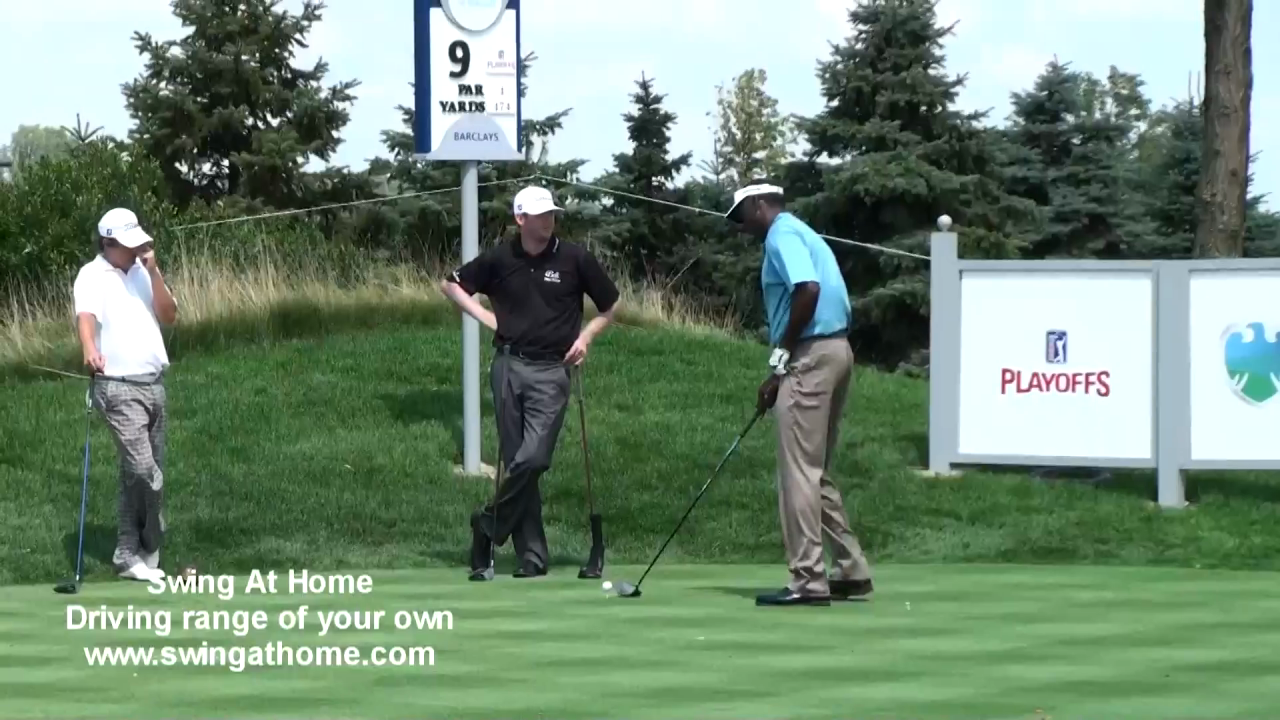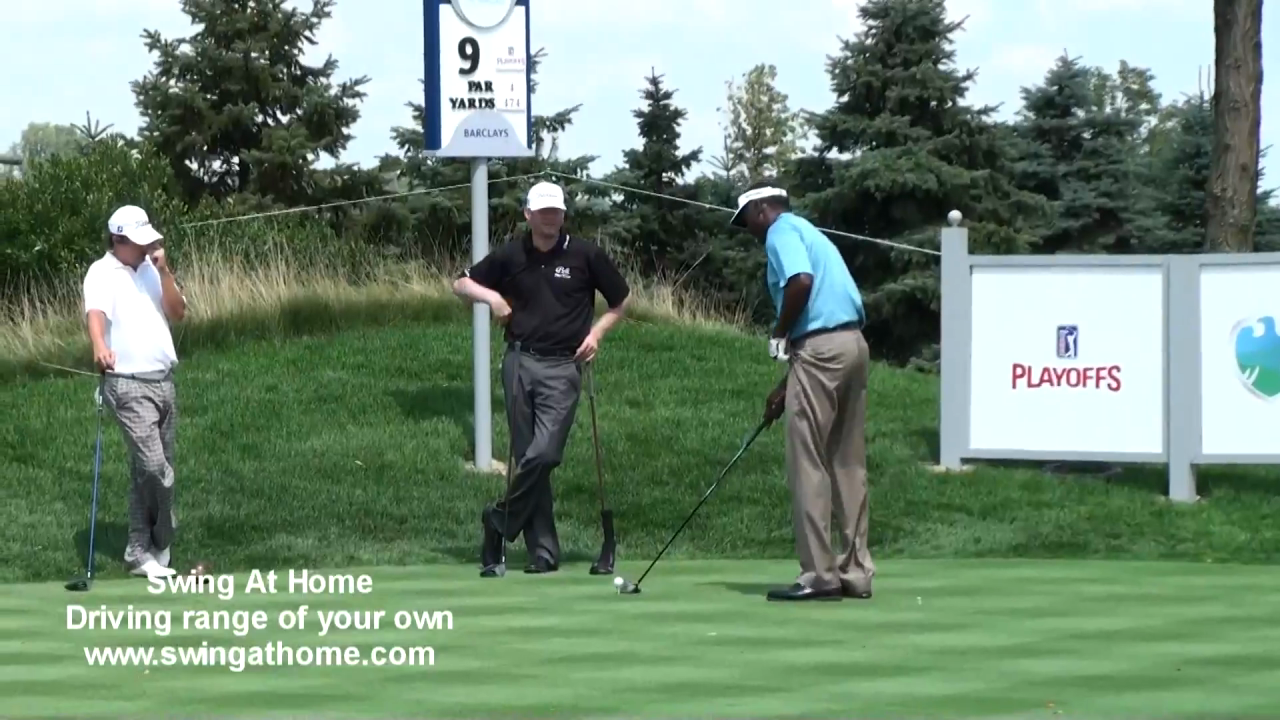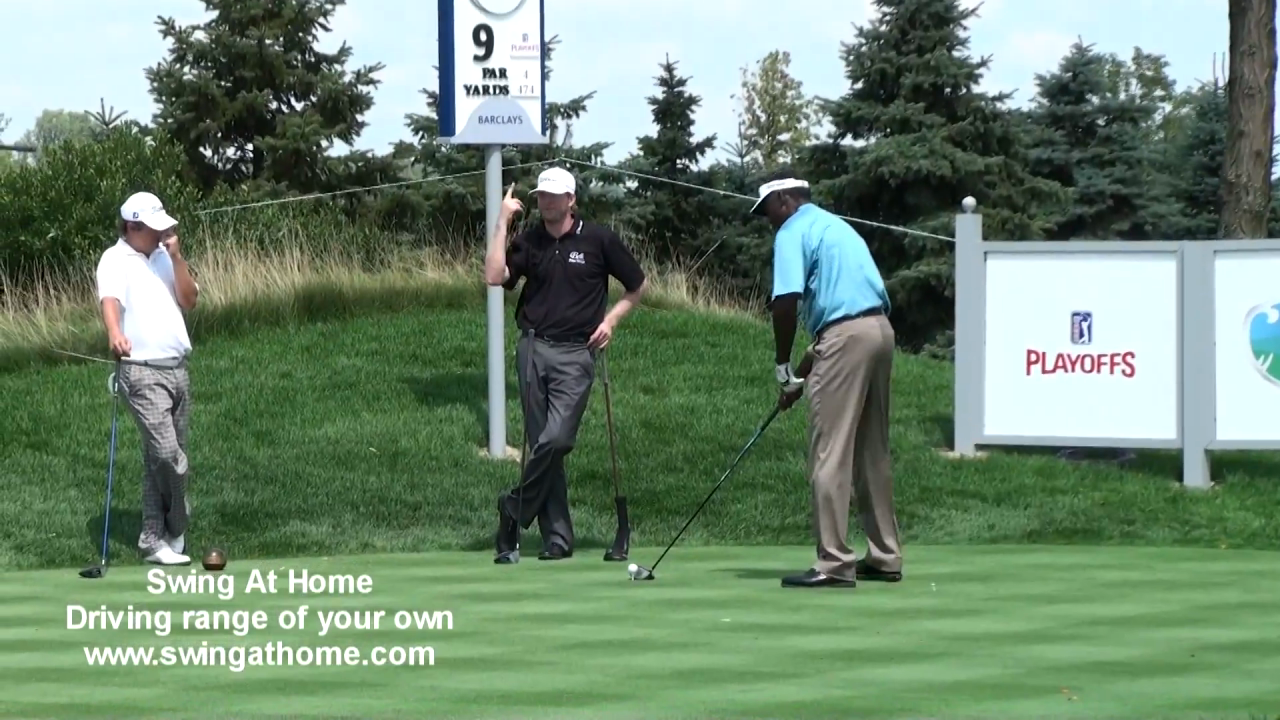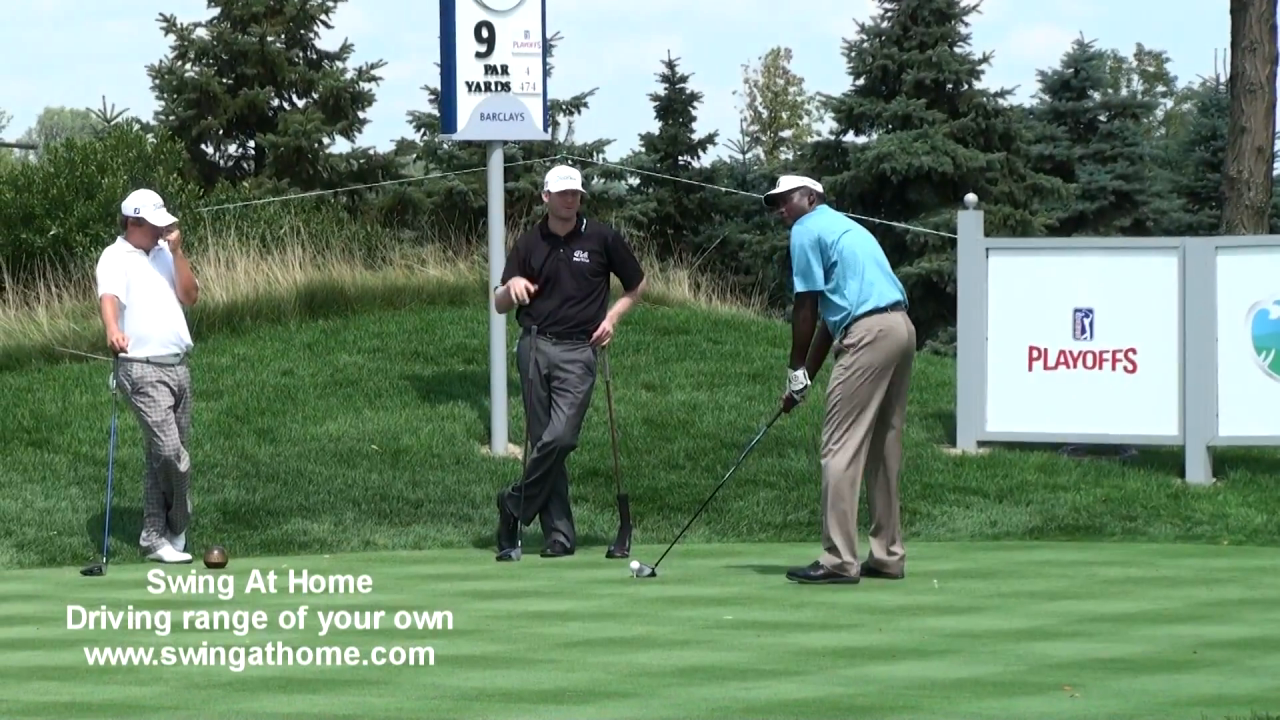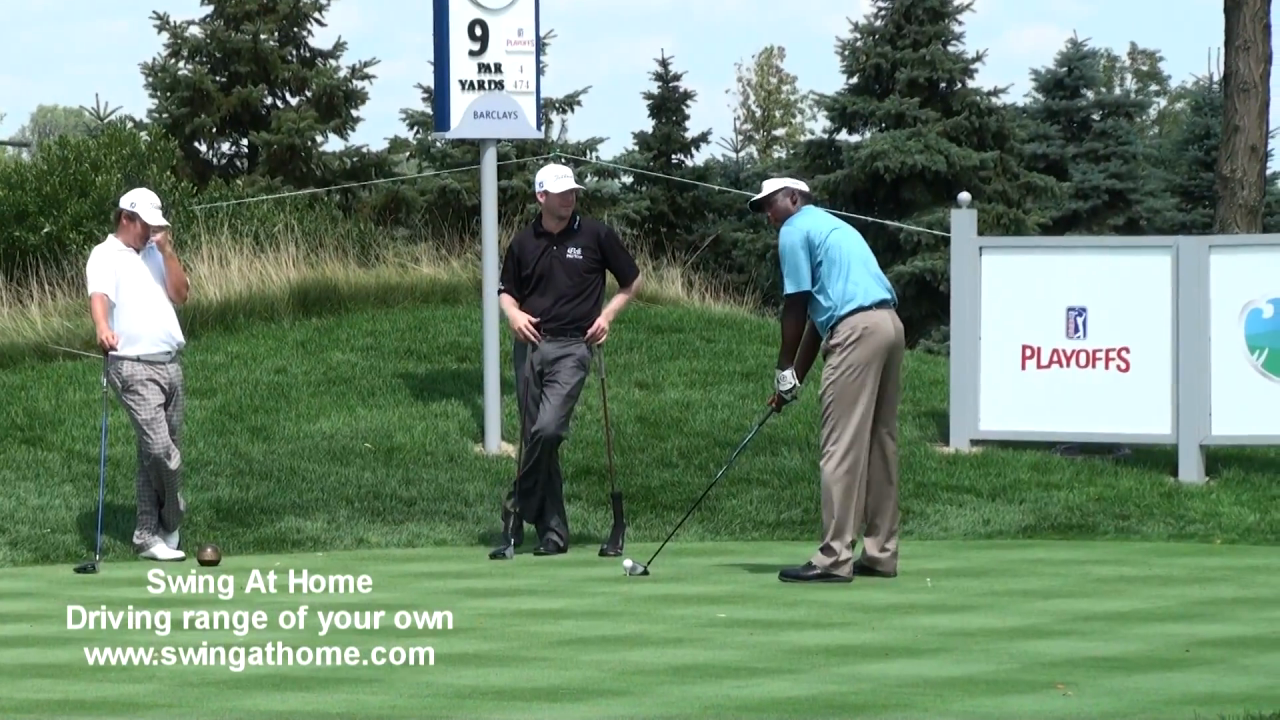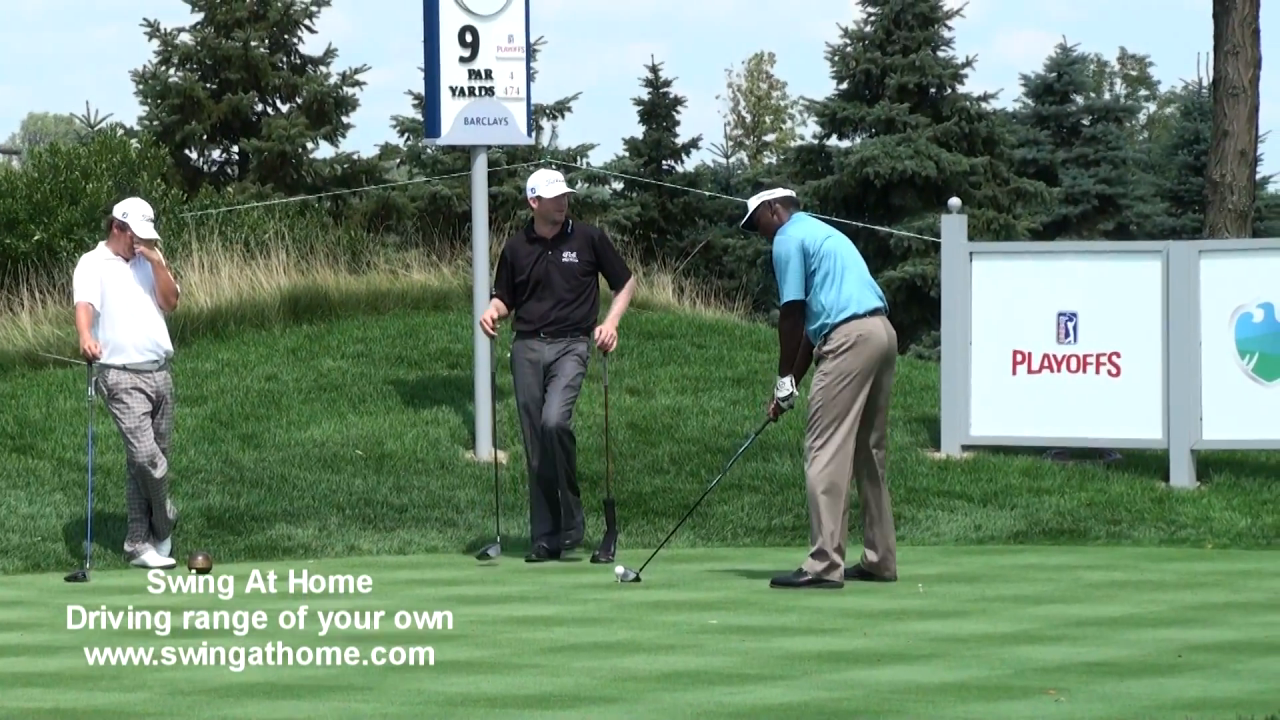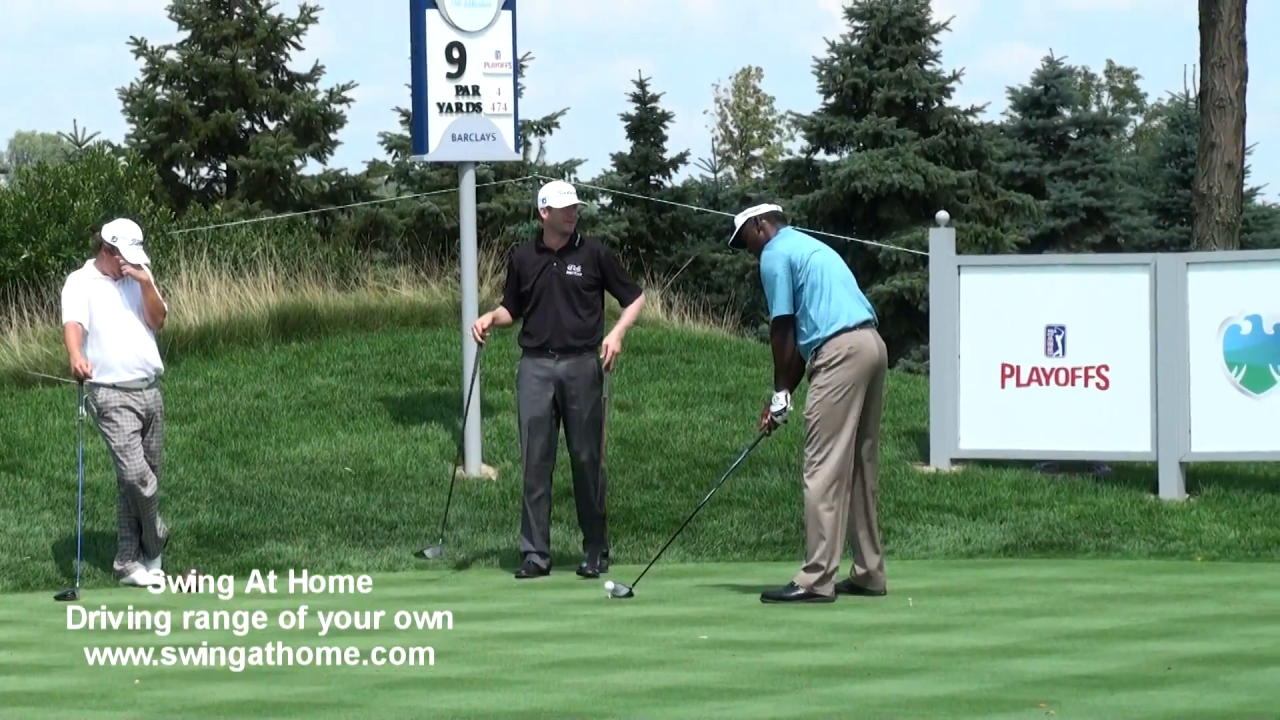
dt=0.4s
person 1, frame 1
right shoulder: (798, 234)
left elbow: (808, 290)
left wrist: (782, 351)
right wrist: (777, 375)
left hip: (812, 357)
right hip: (832, 350)
left knee: (798, 471)
right knee: (812, 471)
person 1, frame 2
right shoulder: (805, 232)
left elbow: (802, 282)
left wrist: (778, 336)
right wrist: (786, 385)
left hip: (822, 350)
right hip: (851, 344)
left knee: (808, 466)
right knee: (847, 466)
person 1, frame 3
right shoulder: (833, 225)
left elbow: (785, 302)
left wrist: (784, 366)
right wrist: (804, 371)
left hip: (847, 336)
right hip: (878, 329)
left knee: (829, 454)
right knee: (871, 449)
person 1, frame 4
right shoulder: (840, 227)
left elbow: (807, 306)
right elbow: (830, 316)
left wrist: (796, 371)
right wrist: (808, 375)
left hip: (870, 333)
right hip: (898, 328)
left knee: (841, 448)
right knee: (884, 449)
person 1, frame 5
right shoulder: (829, 226)
left elbow: (796, 307)
right elbow: (819, 312)
left wrist: (784, 371)
right wrist: (797, 376)
left hip: (858, 331)
right hip: (887, 325)
left knee: (842, 448)
right knee: (877, 446)
person 1, frame 6
right shoulder: (822, 233)
left elbow: (793, 314)
left wrist: (785, 379)
right wrist: (794, 379)
left hip: (851, 338)
right hip: (879, 332)
left knee: (826, 453)
right knee: (867, 452)
person 1, frame 7
right shoulder: (808, 247)
left elbow: (783, 330)
left wrist: (780, 393)
right wrist: (785, 393)
left hip: (842, 352)
right hip: (869, 345)
left knee: (824, 468)
right knee: (858, 466)
person 2, frame 1
left shoulder: (575, 258)
right shoulder: (498, 258)
left elbow: (610, 304)
right elbow: (451, 284)
left wrist: (585, 336)
right wrist: (484, 315)
left hip: (551, 370)
right hip: (508, 366)
left knee: (533, 458)
right knee: (515, 461)
left ankle: (488, 525)
right ankle: (531, 554)
person 2, frame 2
left shoulder: (585, 254)
right shoulder: (510, 255)
left elbow: (621, 300)
right elbow: (462, 283)
left wrist: (596, 333)
right wrist: (490, 296)
left hip: (562, 366)
right hip: (519, 362)
left knee: (544, 454)
right knee: (527, 457)
left ankle: (499, 521)
right ankle: (542, 551)
person 2, frame 3
left shoulder: (599, 239)
right shoulder: (528, 241)
left elbow: (638, 284)
right elbow: (494, 278)
left wrist: (611, 320)
right wrist: (502, 225)
left hip: (576, 352)
right hip: (533, 348)
left knee: (557, 439)
right knee: (542, 443)
left ankle: (515, 507)
right ankle: (557, 537)
person 2, frame 4
left shoulder: (603, 237)
right shoulder: (531, 242)
left elbow: (637, 284)
right elbow: (499, 303)
left wrist: (612, 317)
right wrist: (512, 286)
left hip: (578, 350)
right hip: (534, 346)
left knee: (561, 437)
right knee: (543, 440)
left ankle: (515, 503)
right ankle: (559, 534)
person 2, frame 5
left shoulder: (596, 234)
right shoulder: (523, 241)
left elbow: (631, 280)
right elbow: (507, 290)
left wrist: (607, 315)
right wrist: (513, 313)
left hip: (572, 346)
right hip: (530, 345)
left knee: (548, 429)
right knee: (536, 437)
left ankle: (519, 506)
right ankle: (552, 532)
person 2, frame 6
left shoulder: (589, 237)
right shoulder: (515, 247)
left elbow: (625, 282)
right elbow: (503, 297)
left wrist: (611, 321)
right wrist: (492, 310)
left hip: (570, 345)
right hip: (527, 347)
left knee: (555, 421)
right knee: (535, 444)
left ankle: (570, 508)
right ankle: (545, 537)
person 2, frame 7
left shoulder: (595, 253)
right shoulder: (523, 257)
left elbow: (635, 297)
right elbow: (512, 308)
left wrist: (617, 332)
right wrist: (490, 317)
left hip: (581, 364)
right hip: (535, 365)
left knee: (586, 458)
right knee: (535, 461)
left ankle: (595, 548)
person 3, frame 1
left shoulder: (143, 270)
right shoulder: (92, 276)
left elbow: (168, 316)
right elbow: (85, 314)
left wrist: (153, 272)
right wrist: (89, 349)
left hip: (153, 383)
right hip: (118, 387)
left knee: (139, 472)
right knee: (143, 470)
left ankle: (130, 554)
right ankle: (147, 550)
person 3, frame 2
left shoulder: (153, 269)
right shoulder: (101, 273)
left elbow: (177, 313)
right elbow: (95, 312)
left wrist: (164, 271)
right wrist: (99, 346)
left hip: (163, 380)
right hip: (129, 384)
left knee: (149, 469)
right knee: (154, 467)
left ankle: (141, 551)
right ankle: (157, 548)
person 3, frame 3
left shoulder: (165, 256)
right shoulder: (115, 260)
left elbow: (189, 300)
right elbow: (109, 300)
left wrist: (176, 258)
right wrist: (115, 333)
left hip: (177, 367)
right hip: (142, 371)
left knee: (162, 456)
right knee: (168, 454)
left ankle: (156, 538)
right ankle: (173, 532)
person 3, frame 4
left shoulder: (165, 252)
right shoulder: (115, 258)
left elbow: (189, 297)
right elbow: (108, 296)
left wrist: (177, 252)
right wrist: (112, 329)
left hip: (178, 365)
right hip: (143, 369)
left knee: (164, 453)
right knee: (169, 451)
left ankle: (156, 536)
right ankle: (176, 528)
person 3, frame 5
left shoulder: (156, 251)
right shoulder: (105, 255)
left elbow: (180, 294)
right elbow: (98, 294)
left wrist: (167, 250)
right wrist: (102, 327)
left hip: (170, 363)
right hip: (134, 367)
left knee: (157, 450)
right knee: (159, 448)
left ankle: (150, 534)
right ankle: (170, 522)
person 3, frame 6
left shoulder: (150, 259)
right shoulder: (93, 264)
left elbow: (170, 302)
right elbow: (84, 304)
left wrist: (156, 262)
right wrist: (85, 336)
left hip: (159, 371)
right hip: (122, 376)
left knee: (153, 457)
right knee: (145, 456)
left ankle: (140, 542)
right ankle: (164, 527)
person 3, frame 7
left shoulder: (140, 275)
right shoulder: (80, 283)
left elbow: (158, 320)
right elbow: (73, 323)
left wrist: (145, 282)
right wrist: (76, 356)
left hip: (150, 389)
right hip: (112, 394)
left knee: (144, 476)
right knee: (135, 475)
left ankle: (130, 561)
right ankle: (155, 545)
